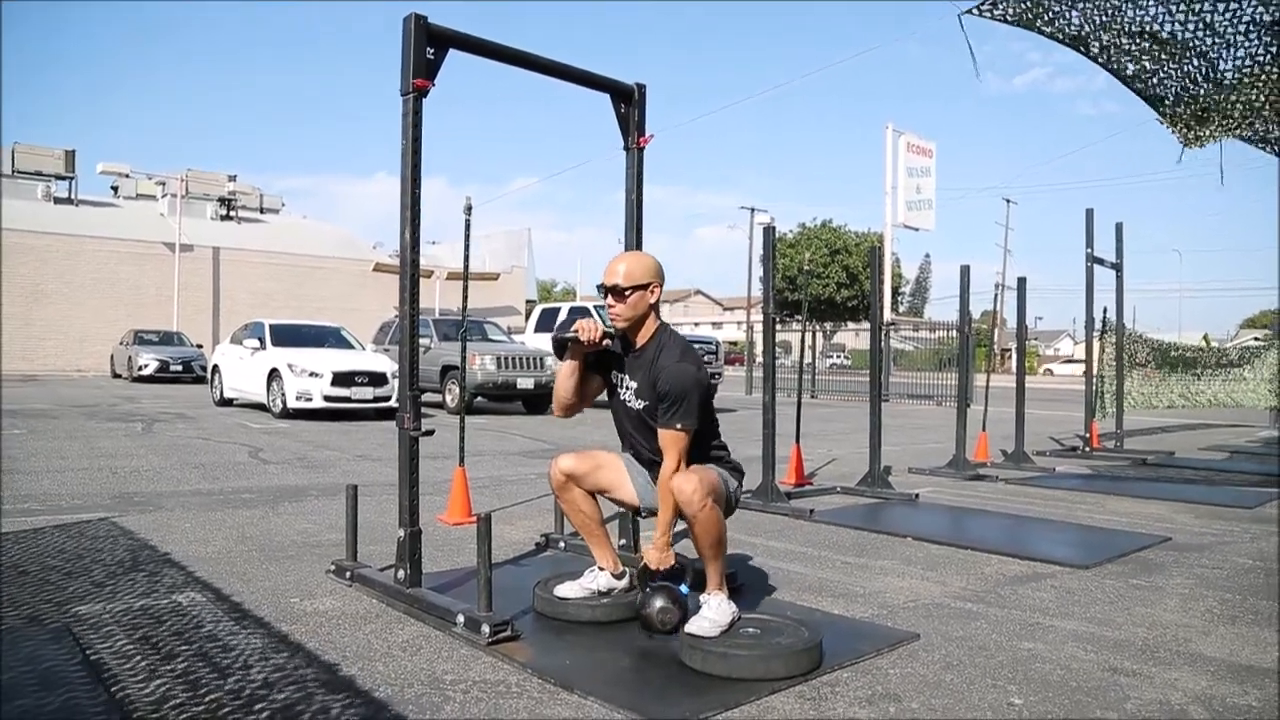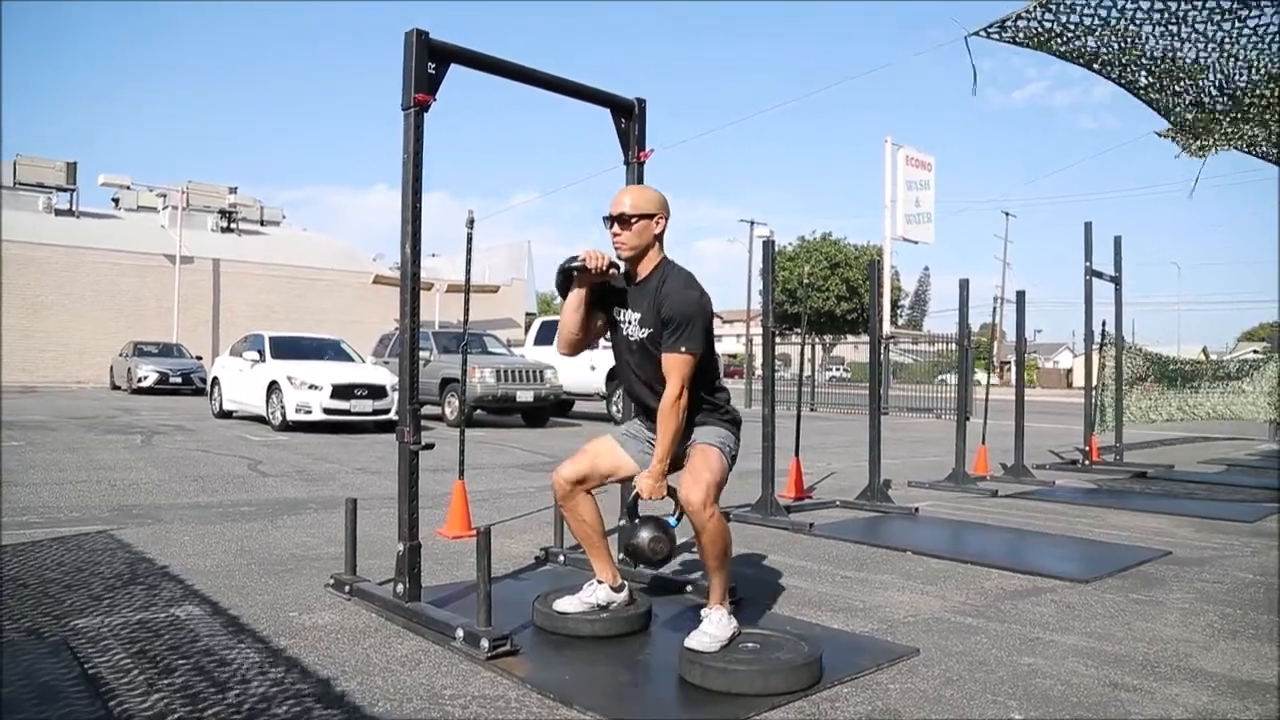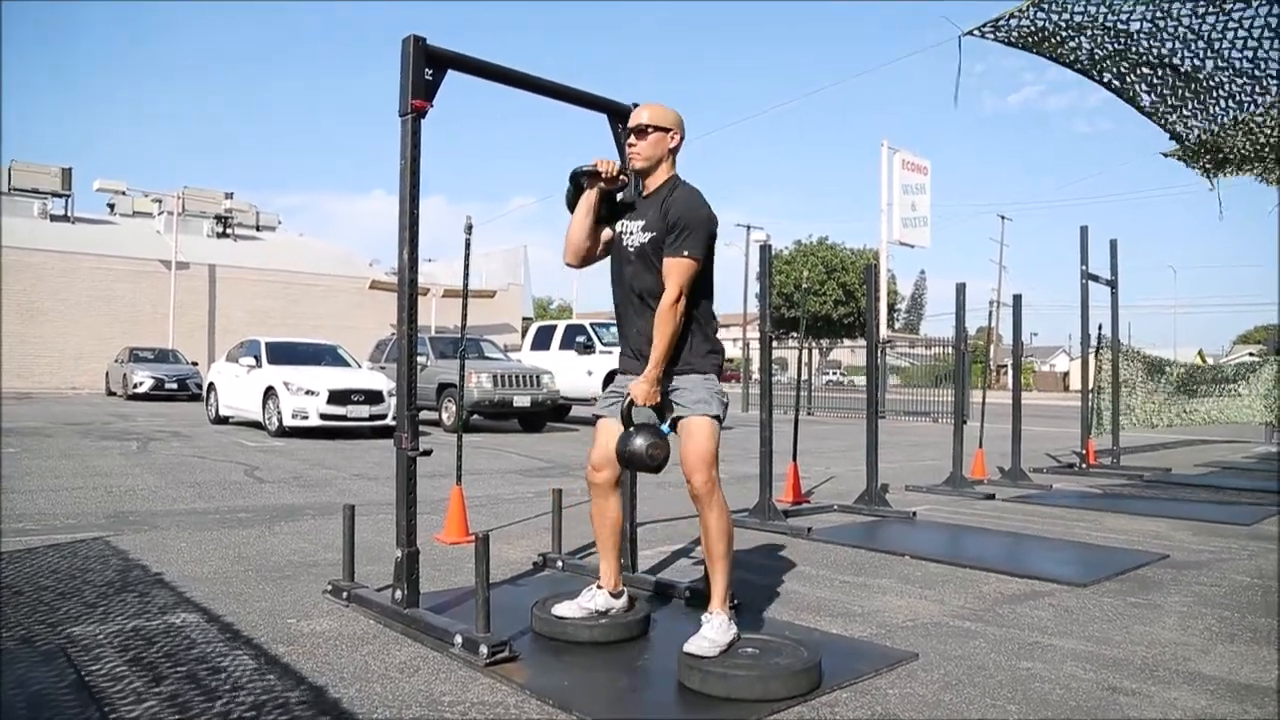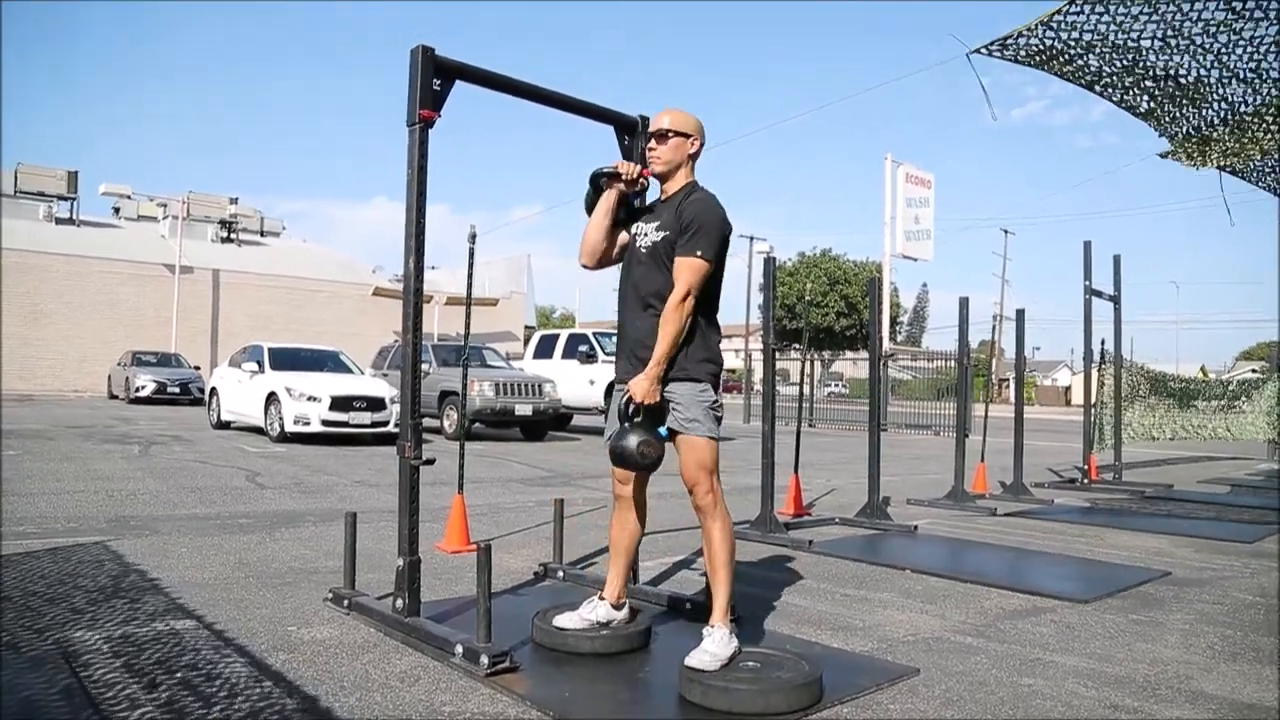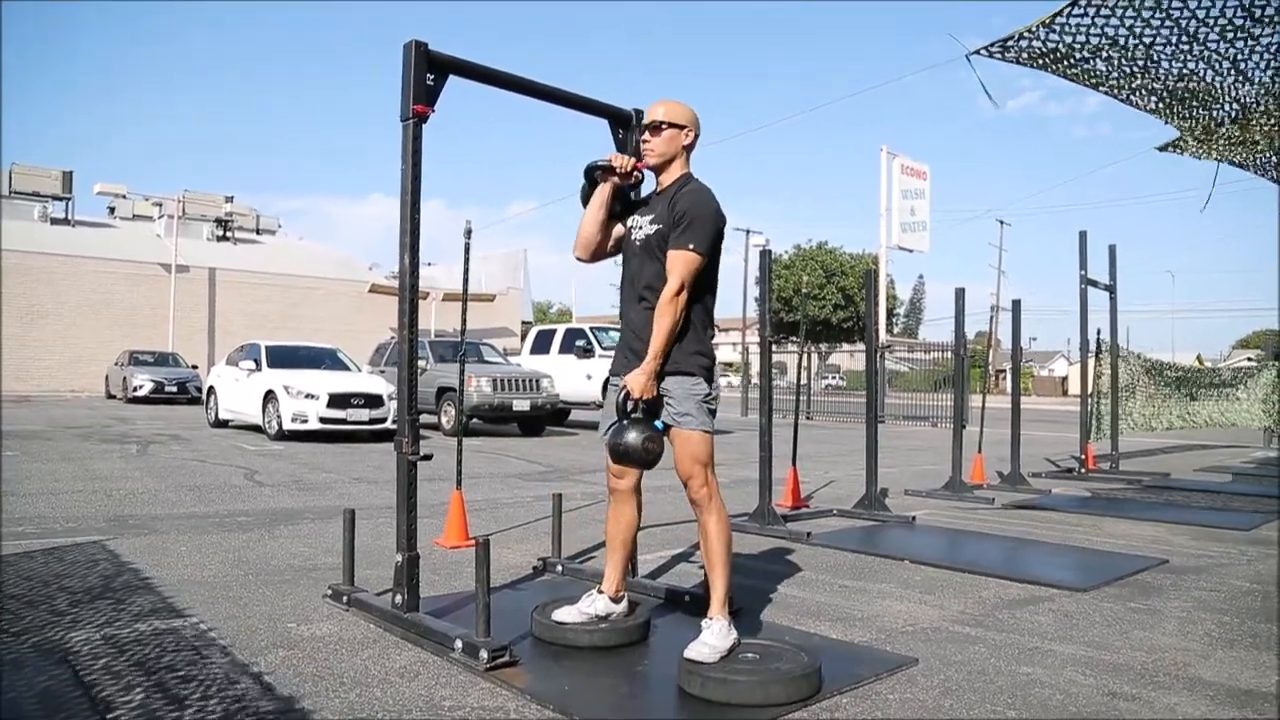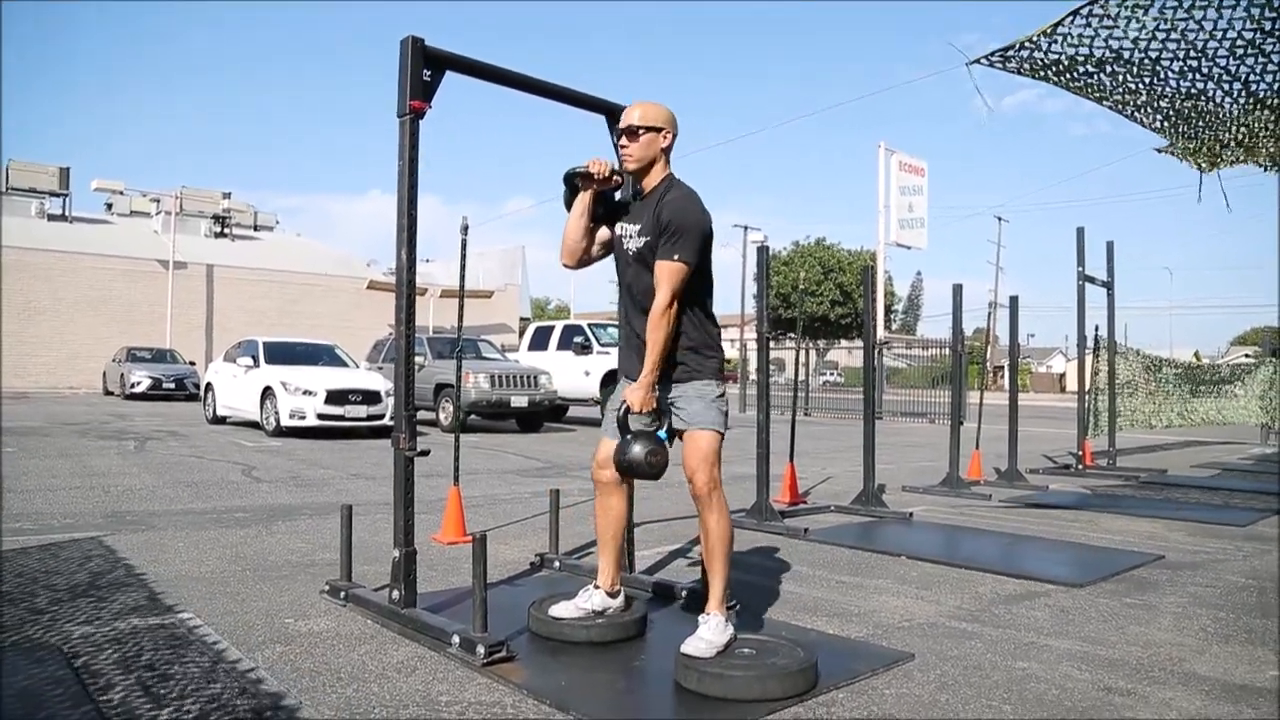
dt=0.4s
person 1, frame 1
left shoulder: (677, 365)
right shoulder: (612, 347)
left elbow: (676, 464)
right elbow: (564, 407)
left wrist: (661, 542)
right wrist: (577, 352)
left hip: (708, 474)
left knee: (686, 489)
right knee: (564, 470)
left ankle: (717, 597)
right ankle: (611, 571)
person 1, frame 2
left shoulder: (680, 292)
right shoulder: (615, 287)
left elbow: (677, 391)
right elbow: (570, 344)
left wrist: (658, 472)
right wrist: (582, 286)
left hip: (705, 423)
right hip: (647, 422)
left knee: (695, 497)
right knee: (567, 479)
left ankle: (719, 612)
right ankle: (610, 586)
person 1, frame 3
left shoulder: (686, 206)
right shoulder: (626, 209)
left elbow: (674, 298)
right elbow: (575, 255)
left wrist: (653, 378)
right wrist: (593, 192)
left hip: (689, 366)
right hip: (633, 364)
left knee: (700, 481)
right knee: (601, 473)
left ankle: (720, 615)
right ankle: (609, 590)
person 1, frame 4
left shoulder: (701, 209)
right shoulder: (644, 214)
left elbow: (682, 297)
right elbow: (590, 257)
left wrist: (655, 372)
right wrist: (613, 193)
left hip: (685, 372)
right hip: (633, 370)
left knee: (703, 492)
right knee: (626, 487)
left ankle: (720, 628)
right ankle: (611, 602)
person 1, frame 5
left shoulder: (695, 201)
right shoulder: (641, 206)
left elbow: (676, 291)
right elbow: (586, 250)
left wrist: (650, 368)
right wrist: (607, 186)
left hip: (679, 367)
right hip: (629, 364)
left knee: (699, 486)
right knee: (620, 481)
left ankle: (719, 620)
right ankle: (610, 595)
person 1, frame 6
left shoulder: (681, 207)
right shoulder: (625, 209)
left elbow: (665, 302)
right elbow: (572, 256)
left wrist: (647, 385)
right wrist: (587, 194)
left hip: (691, 370)
right hip: (638, 367)
left knee: (703, 483)
right knee: (605, 470)
left ankle: (716, 616)
right ankle: (606, 590)
